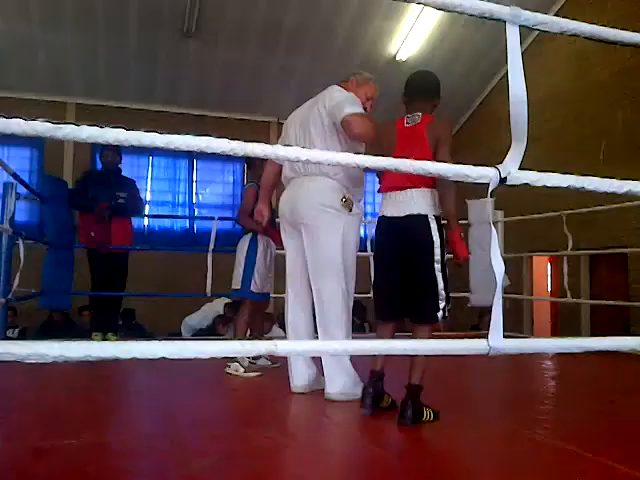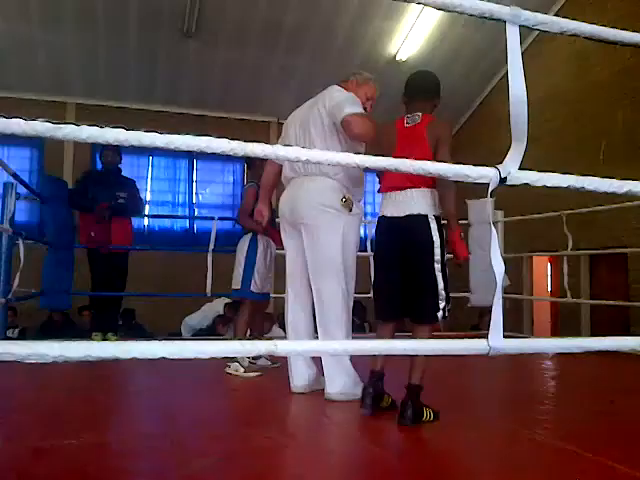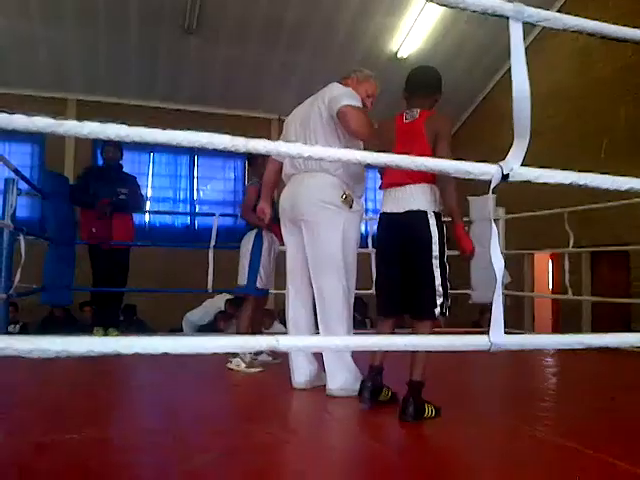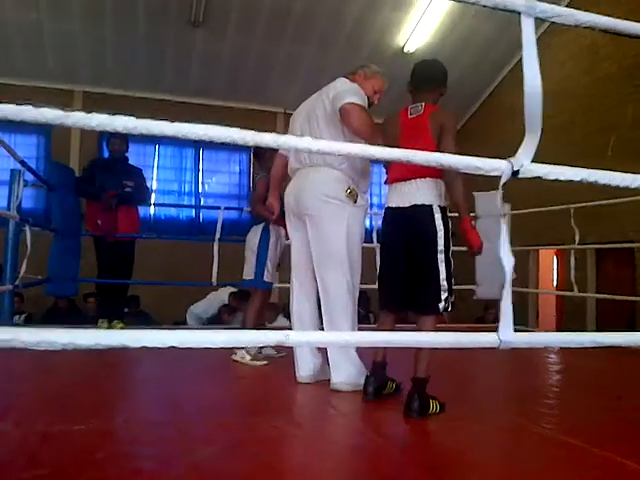
dt=0.1s
person 1, frame 1
left shoulder: (385, 132)
right shoulder: (439, 128)
left elbow: (382, 176)
right elbow: (444, 182)
right wrist: (455, 233)
left hip: (387, 219)
right hip: (422, 219)
left knee: (388, 311)
right knee: (425, 313)
left ankle: (374, 387)
right ankle: (412, 400)
person 1, frame 2
left shoulder: (386, 132)
right shoulder: (439, 128)
left elbow: (382, 176)
right elbow: (444, 182)
right wrist: (455, 233)
left hip: (388, 220)
right hip: (421, 219)
left knee: (388, 311)
right knee: (425, 313)
left ankle: (374, 387)
right ankle: (412, 400)
person 1, frame 3
left shoulder: (386, 127)
right shoulder: (439, 124)
left elbow: (384, 173)
right elbow: (445, 178)
right wrist: (460, 228)
left hip: (389, 215)
right hip: (422, 215)
left knee: (389, 306)
right knee: (425, 309)
left ankle: (373, 379)
right ankle: (413, 397)
person 1, frame 4
left shoulder: (392, 122)
right shoulder: (444, 118)
left elbow: (389, 168)
right elbow: (451, 172)
right wrist: (467, 223)
left hip: (394, 210)
right hip: (427, 210)
left knee: (391, 300)
right knee: (429, 304)
left ankle: (377, 374)
right ankle: (418, 392)
person 2, frame 1
left shoulder: (299, 113)
right shoulder: (340, 96)
left elbow: (274, 160)
right elbow: (359, 127)
left wrist: (263, 200)
right wrist: (376, 136)
left hip: (292, 198)
right hip: (326, 198)
left knee: (298, 290)
right knee: (333, 289)
left ankle: (302, 375)
right ankle: (340, 380)
person 2, frame 2
left shoulder: (299, 113)
right shoulder: (340, 96)
left elbow: (274, 160)
right elbow: (358, 127)
left wrist: (263, 201)
right wrist: (376, 136)
left hip: (292, 198)
right hip: (326, 198)
left knee: (298, 290)
right knee: (332, 289)
left ankle: (302, 375)
right ankle: (340, 380)
person 2, frame 3
left shoulder: (300, 111)
right shoulder: (341, 93)
left elbow: (275, 158)
right elbow: (352, 119)
left wrist: (265, 199)
right wrist: (373, 139)
left hip: (293, 194)
right hip: (327, 194)
left knee: (299, 286)
right knee: (334, 284)
left ankle: (303, 370)
right ankle: (341, 376)
person 2, frame 4
left shoulder: (307, 106)
right shoulder: (346, 89)
left elbow: (283, 153)
right elbow: (353, 115)
left wrist: (274, 194)
right wrist: (378, 139)
left hip: (298, 189)
right hip: (333, 189)
left knee: (304, 280)
right knee: (338, 279)
left ankle: (307, 365)
right ankle: (346, 371)
person 3, frame 1
left shoulder: (259, 190)
right shoulder: (253, 187)
right elbow: (242, 217)
right wrist: (269, 232)
left hip: (263, 246)
right hip: (255, 244)
left knee: (261, 303)
right knee: (249, 302)
left ankle: (255, 353)
right ankle: (237, 358)
person 3, frame 2
left shoulder: (260, 190)
right shoulder: (253, 187)
right elbow: (242, 217)
right wrist: (268, 232)
left hip: (263, 246)
right hip: (255, 244)
left knee: (261, 303)
right knee: (249, 302)
left ankle: (255, 353)
right ankle: (237, 357)
person 3, frame 3
left shoulder: (259, 186)
right shoulder: (256, 184)
right elbow: (246, 212)
right wrist: (272, 228)
left hip: (264, 242)
right hip: (259, 241)
left knee: (260, 298)
right knee: (253, 297)
left ankle: (255, 349)
right ankle: (238, 354)
person 3, frame 4
left shoulder: (267, 180)
right shoulder: (265, 178)
right elbow: (255, 205)
right wrist: (280, 221)
left hip: (270, 235)
right hip: (265, 234)
left knee: (264, 292)
right knee: (260, 291)
right ankle: (243, 346)
person 4, frame 1
left shoulder: (128, 183)
right shoulder: (89, 178)
left elbow: (138, 208)
right elbow: (73, 199)
left wrist: (113, 209)
right wrist: (94, 207)
left hip: (120, 241)
right hip: (96, 239)
left knee: (117, 284)
right knee: (99, 283)
left ankle: (111, 329)
right ankle: (97, 328)
person 4, frame 2
left shoulder: (129, 183)
right shoulder: (89, 178)
left elbow: (138, 208)
right elbow: (73, 199)
left wrist: (113, 209)
right wrist: (94, 207)
left hip: (120, 241)
right hip: (96, 239)
left knee: (117, 285)
right knee: (99, 283)
left ankle: (111, 329)
right ankle: (97, 328)
person 4, frame 3
left shoulder: (130, 180)
right shoulder: (90, 174)
left elbow: (139, 204)
right elbow: (74, 195)
left wrist: (114, 205)
right wrist: (95, 203)
left hip: (121, 237)
right hip: (97, 235)
left knee: (118, 281)
right knee: (100, 279)
left ankle: (112, 324)
right ankle: (99, 323)
person 4, frame 4
left shoulder: (135, 172)
right shoulder: (96, 166)
left elbow: (144, 197)
right elbow: (80, 186)
left wrist: (120, 197)
right wrist: (100, 195)
left hip: (126, 229)
right hip: (102, 227)
left knee: (123, 273)
right knee: (105, 271)
left ankle: (117, 316)
right ankle: (103, 315)
